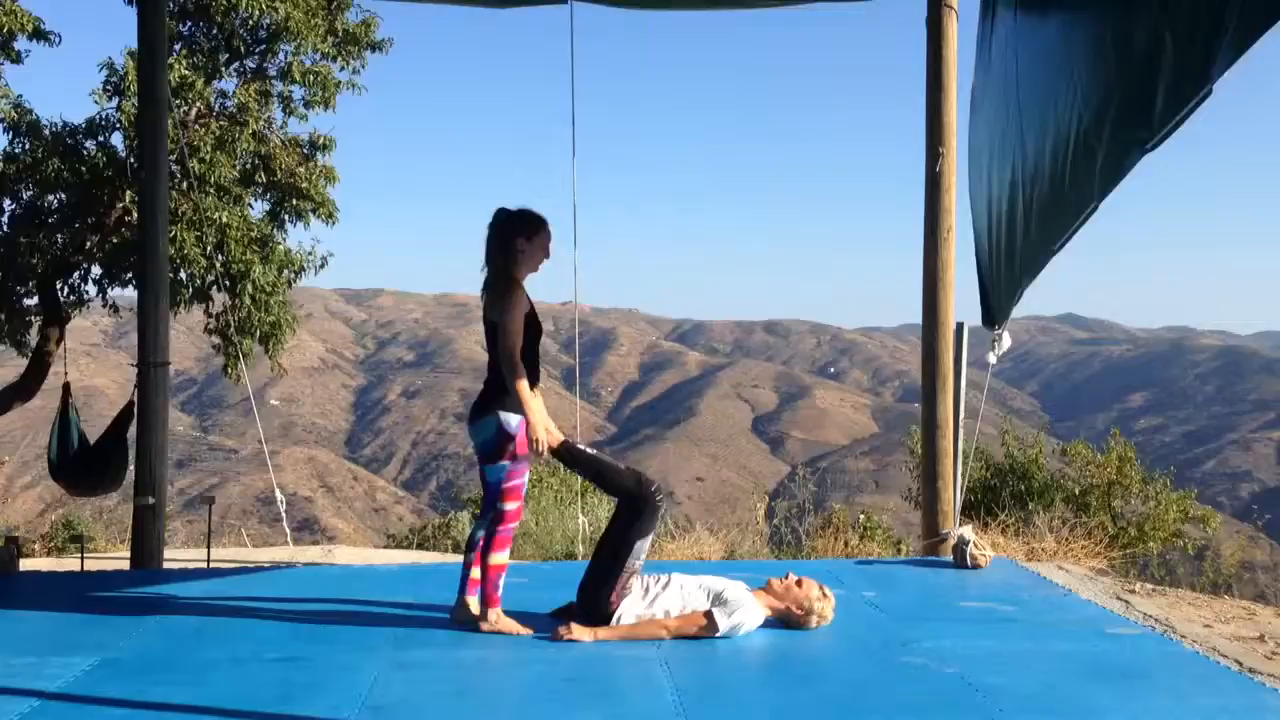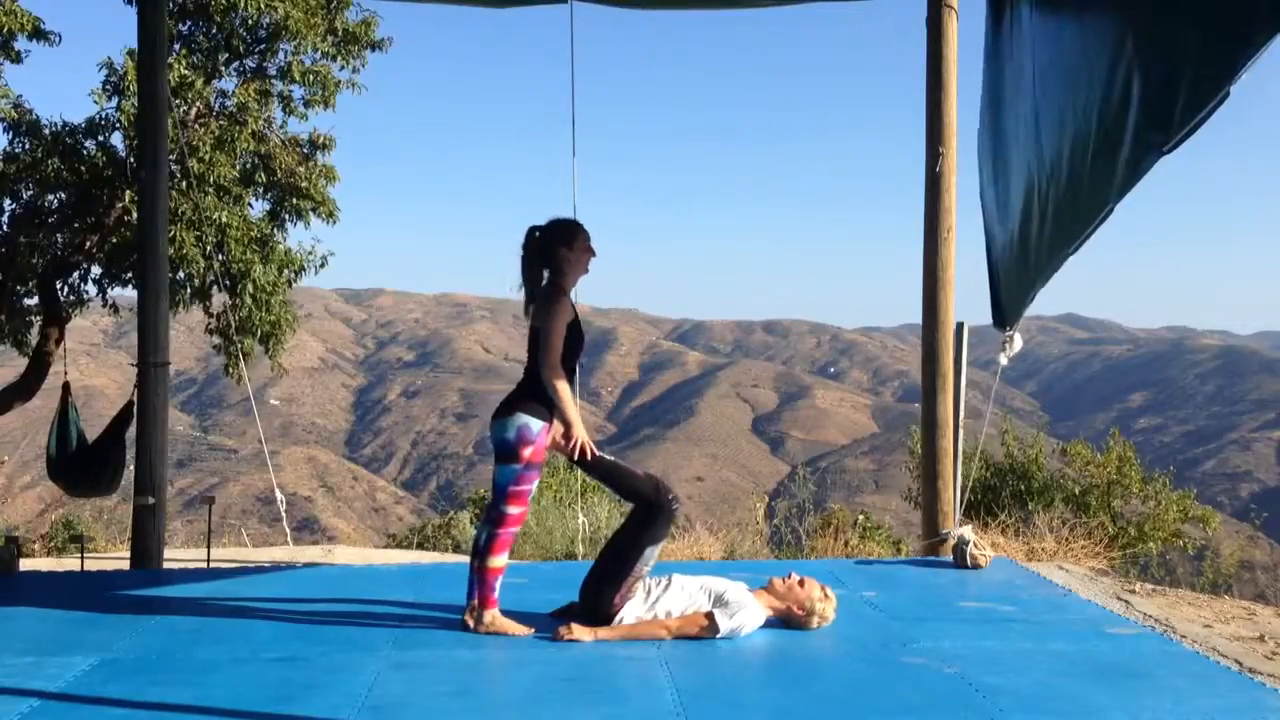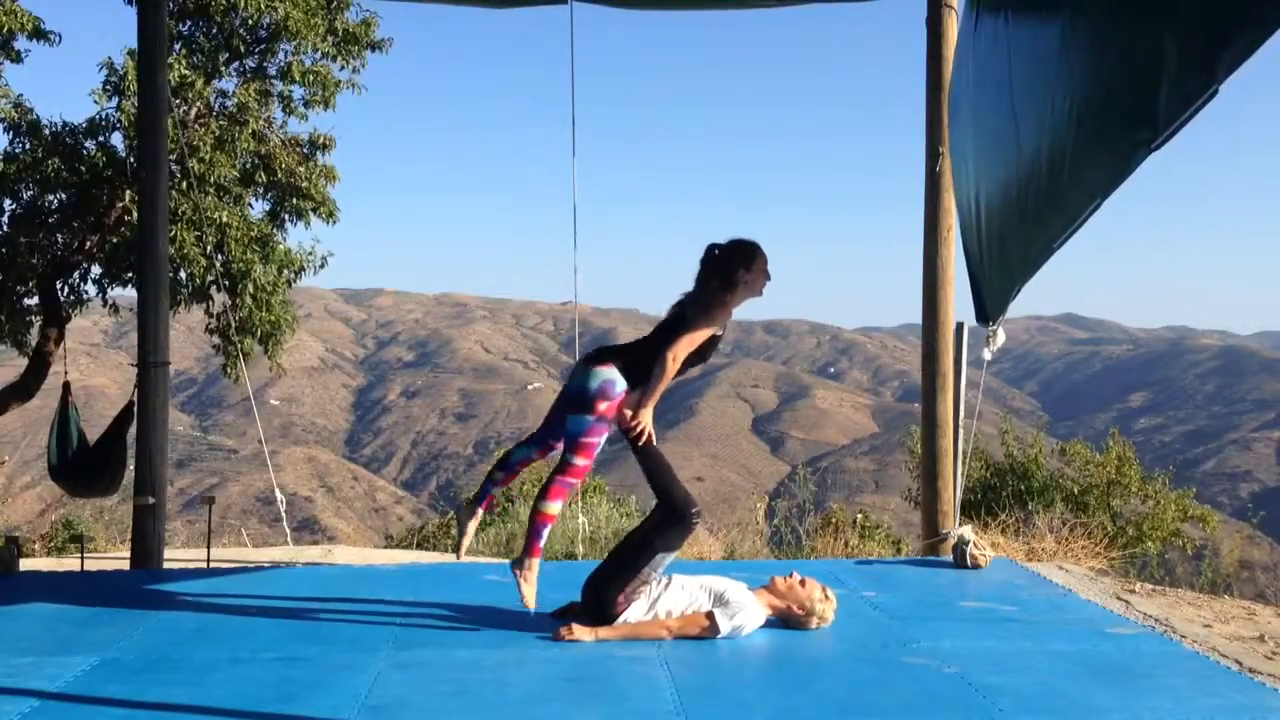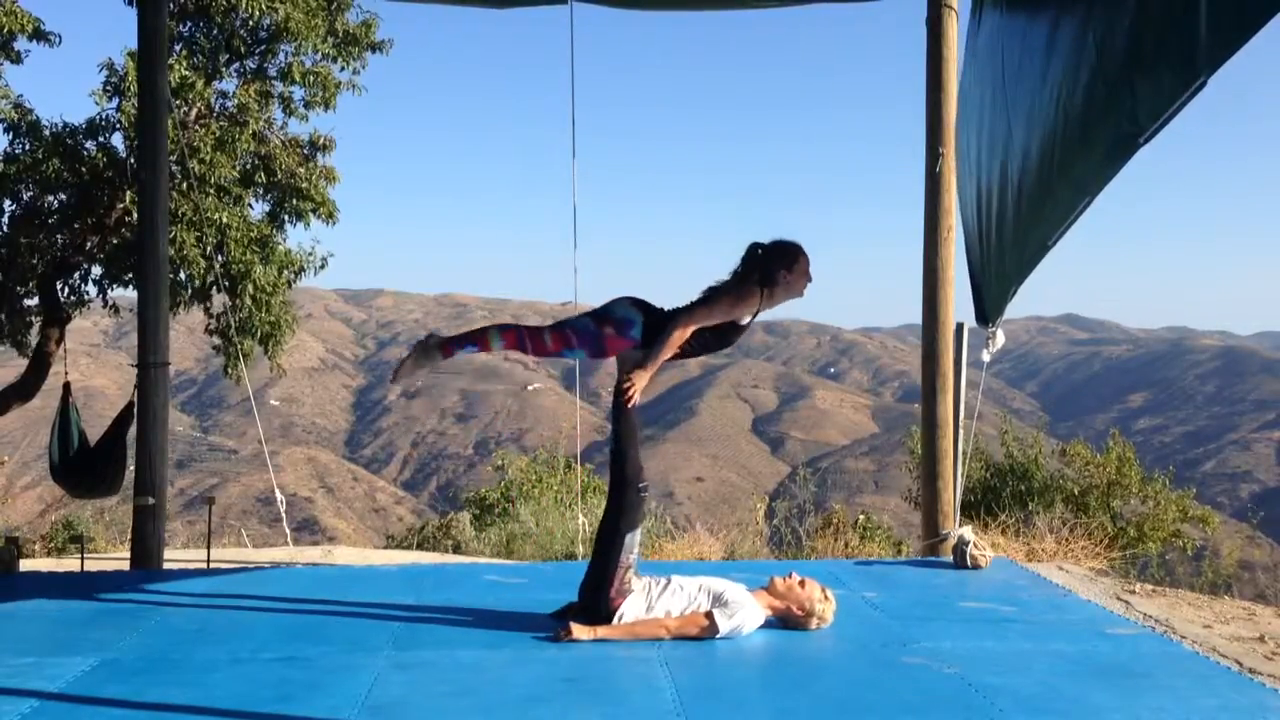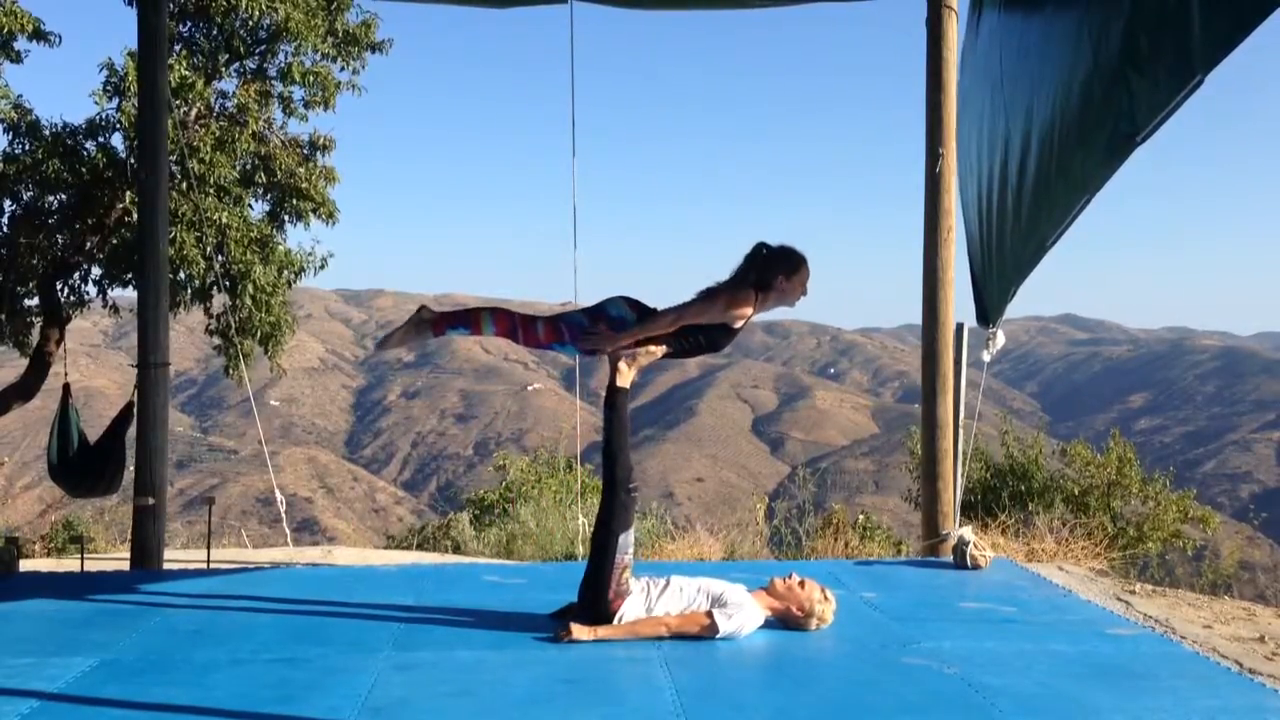
dt=1s
person 1, frame 1
left shoulder: (501, 288)
right shoulder: (511, 290)
right elbow: (511, 360)
left wrist: (539, 416)
right wrist: (533, 418)
left hip: (493, 412)
right hip: (503, 415)
left knee: (492, 511)
right knee: (505, 515)
left ankle: (469, 600)
right ankle: (490, 612)
person 1, frame 2
left shoulder: (550, 297)
right shoulder: (557, 299)
right elbow: (551, 369)
left wrist: (562, 422)
right wrist: (572, 423)
left hip: (520, 416)
right hip: (528, 420)
left knee: (501, 515)
right knee: (510, 518)
left ankle: (478, 606)
right ankle: (487, 613)
person 1, frame 3
left shoulder: (707, 299)
right shoulder: (721, 311)
right elbow: (673, 355)
left wrist: (637, 397)
right wrist: (647, 407)
left hip: (601, 368)
right hip: (607, 379)
left knee: (541, 443)
right knee: (570, 471)
left ankle: (475, 508)
right ankle: (528, 561)
person 1, frame 4
left shoulder: (744, 294)
right shoulder: (749, 300)
right elbow: (683, 326)
left wrist: (642, 363)
right wrist: (646, 371)
left hip: (631, 326)
right hip: (628, 327)
left knee: (536, 339)
right knee: (532, 341)
left ankle: (440, 345)
right ankle: (437, 349)
person 1, frame 5
left shoulder: (739, 296)
right shoulder: (742, 304)
right elbow: (677, 317)
left wrist: (623, 339)
right wrist: (621, 341)
left hip: (625, 322)
right hip: (623, 325)
left knee: (530, 329)
right knee: (527, 330)
left ankle: (434, 320)
right ankle: (426, 328)
person 2, frame 1
left shoulder: (745, 614)
right shoulder: (743, 594)
left elbow: (670, 627)
left wrist: (595, 633)
left hip: (611, 608)
right hip: (613, 604)
left knee: (645, 494)
left ankle: (556, 444)
person 2, frame 2
left shoulder: (746, 616)
right shoulder: (743, 596)
left elbow: (671, 629)
left wrist: (595, 634)
left hip: (614, 607)
right hip: (613, 603)
left knee: (660, 500)
person 2, frame 3
left shoulder: (746, 616)
right shoulder: (744, 598)
left elbow: (671, 628)
left wrist: (596, 633)
left hip: (615, 606)
right hip: (615, 604)
left knee: (683, 513)
person 2, frame 4
left shoulder: (745, 616)
right shoulder: (742, 598)
left elbow: (668, 629)
left wrist: (594, 632)
left hip: (614, 606)
right hip: (614, 603)
left knee: (630, 492)
person 2, frame 5
left shoulder: (745, 617)
right shoulder: (742, 600)
left elbow: (668, 626)
left wrist: (594, 631)
left hip: (612, 610)
right hip: (616, 607)
left knee: (620, 499)
left ankle: (621, 379)
